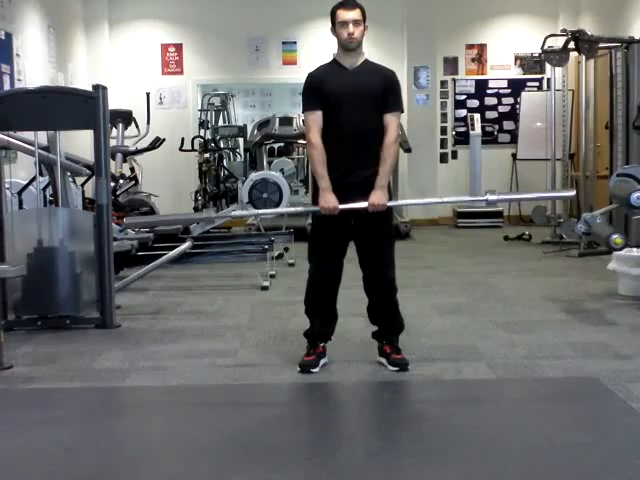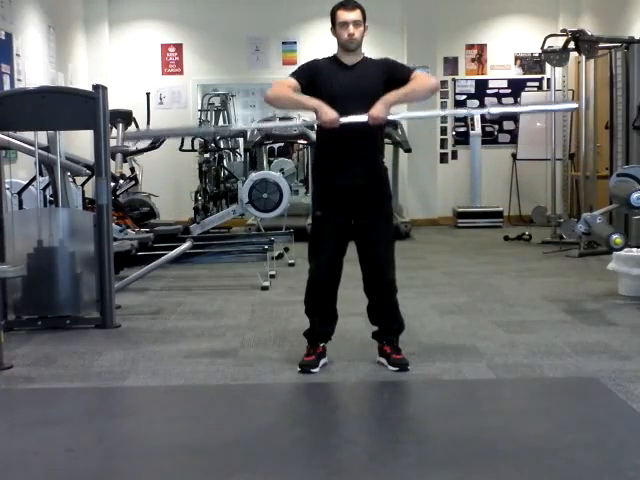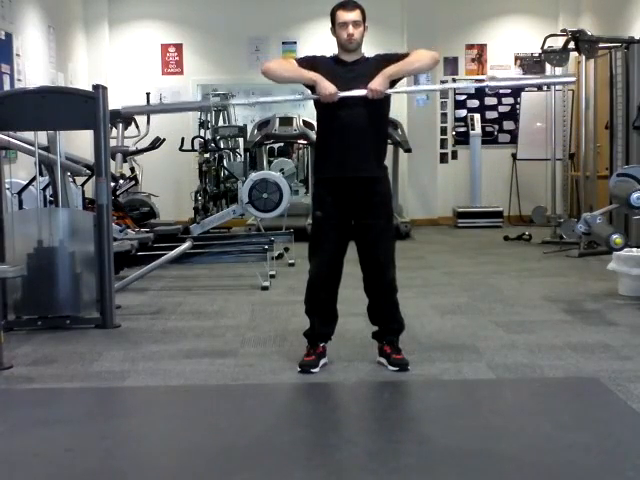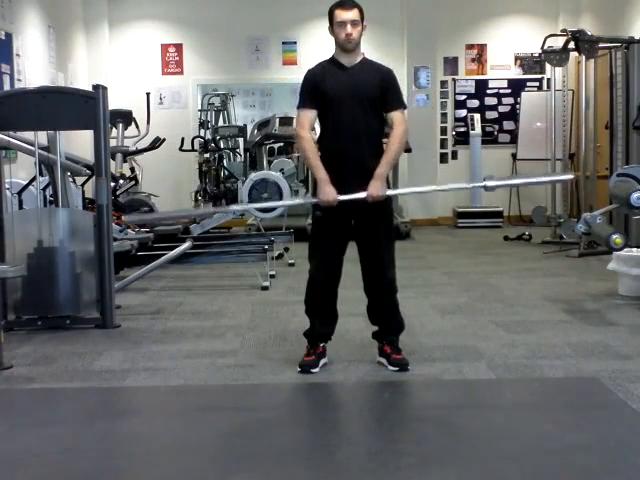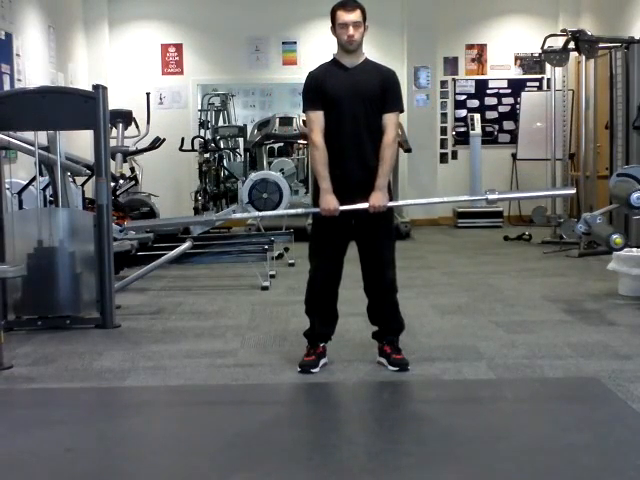
dt=1s
person 1, frame 1
left shoulder: (385, 77)
right shoulder: (318, 78)
left elbow: (392, 135)
right elbow: (313, 137)
left wrist: (381, 187)
right wrist: (325, 190)
left hip: (374, 190)
right hip: (331, 191)
left knee: (381, 272)
right knee: (323, 273)
left ankle: (388, 342)
right ankle: (317, 343)
person 1, frame 2
left shoulder: (383, 68)
right shoulder: (317, 69)
left elbow: (430, 83)
right elbow: (273, 93)
left wrist: (388, 99)
right wrist: (315, 104)
left hip: (372, 186)
right hip: (329, 187)
left knee: (380, 269)
right knee: (322, 270)
left ankle: (388, 342)
right ankle: (317, 342)
person 1, frame 3
left shoulder: (382, 63)
right shoulder: (319, 65)
left elbow: (430, 57)
right elbow: (270, 67)
left wrist: (388, 74)
right wrist: (315, 79)
left hip: (373, 183)
right hip: (329, 184)
left knee: (381, 268)
right knee: (323, 269)
left ankle: (389, 342)
right ankle: (317, 342)
person 1, frame 4
left shoulder: (382, 75)
right shoulder: (317, 76)
left elbow: (399, 128)
right elbow: (303, 131)
left wrist: (380, 177)
right wrist: (322, 181)
left hip: (374, 190)
right hip: (330, 190)
left knee: (380, 270)
right knee: (323, 271)
left ankle: (388, 342)
right ankle: (317, 343)
person 1, frame 5
left shoulder: (384, 77)
right shoulder: (318, 78)
left elbow: (390, 135)
right elbow: (316, 137)
left wrist: (381, 188)
right wrist: (325, 191)
left hip: (374, 192)
right hip: (331, 194)
left knee: (381, 272)
right knee: (323, 273)
left ankle: (388, 342)
right ankle: (317, 343)
